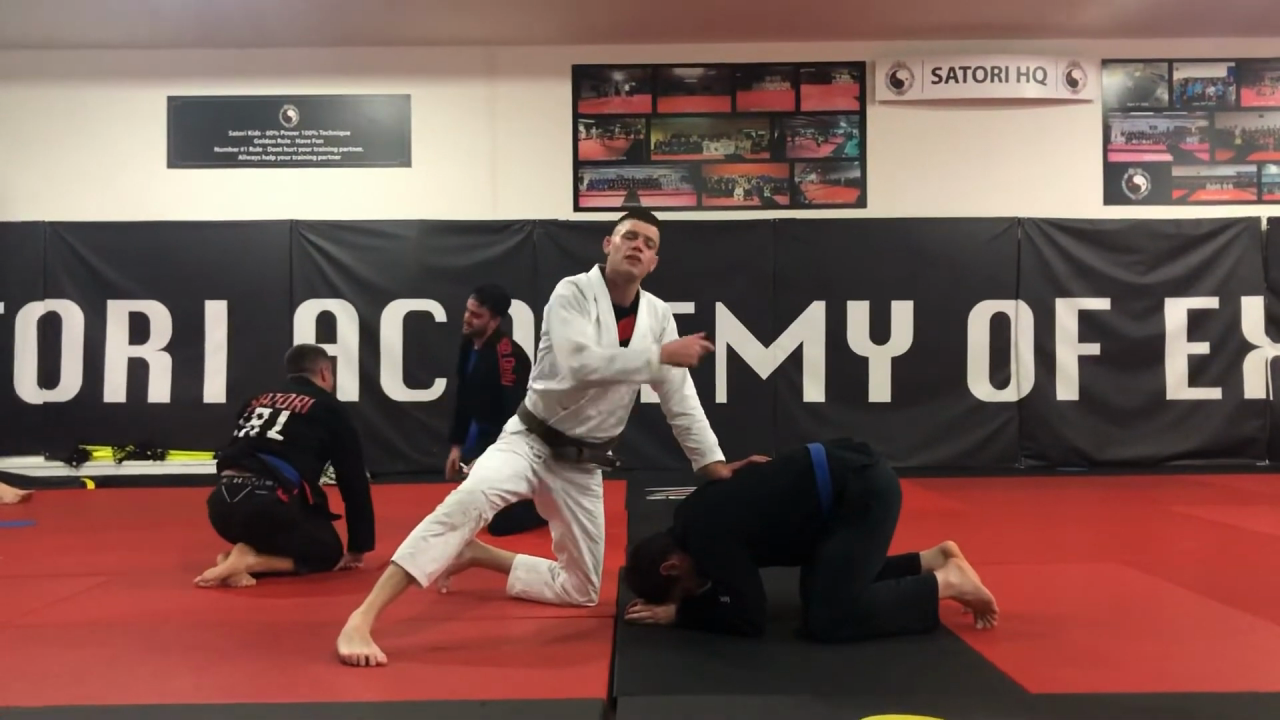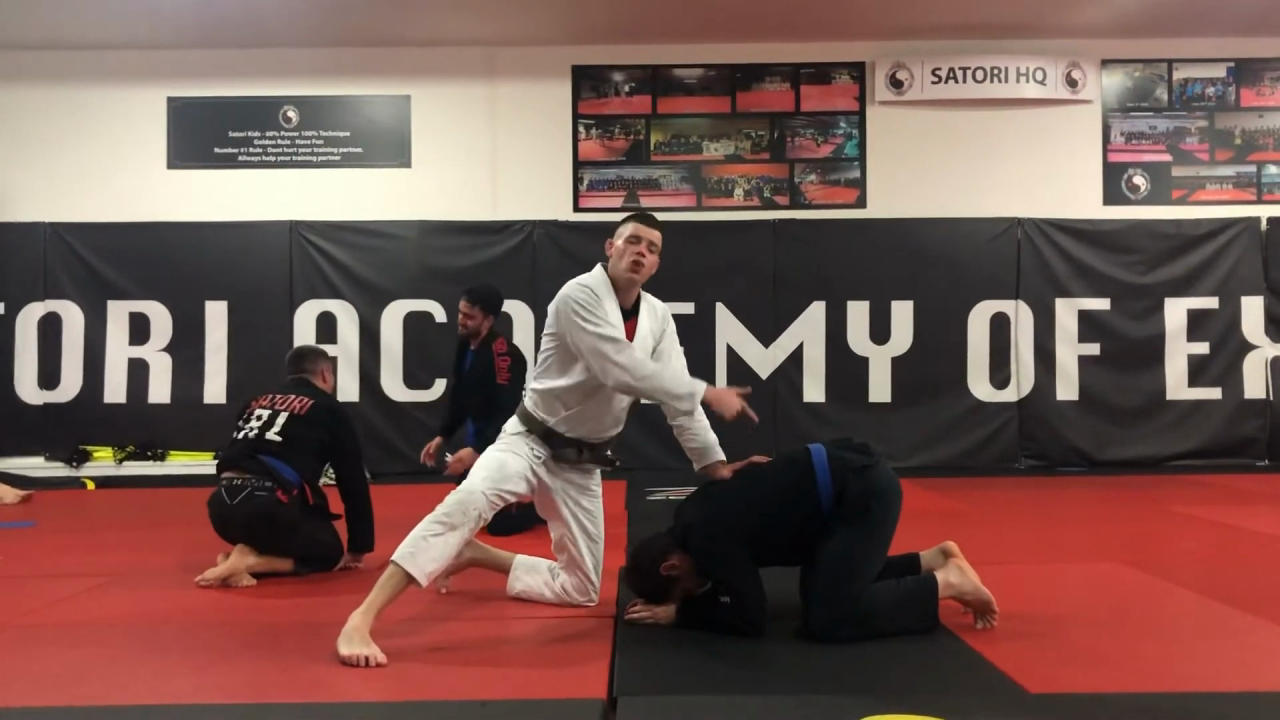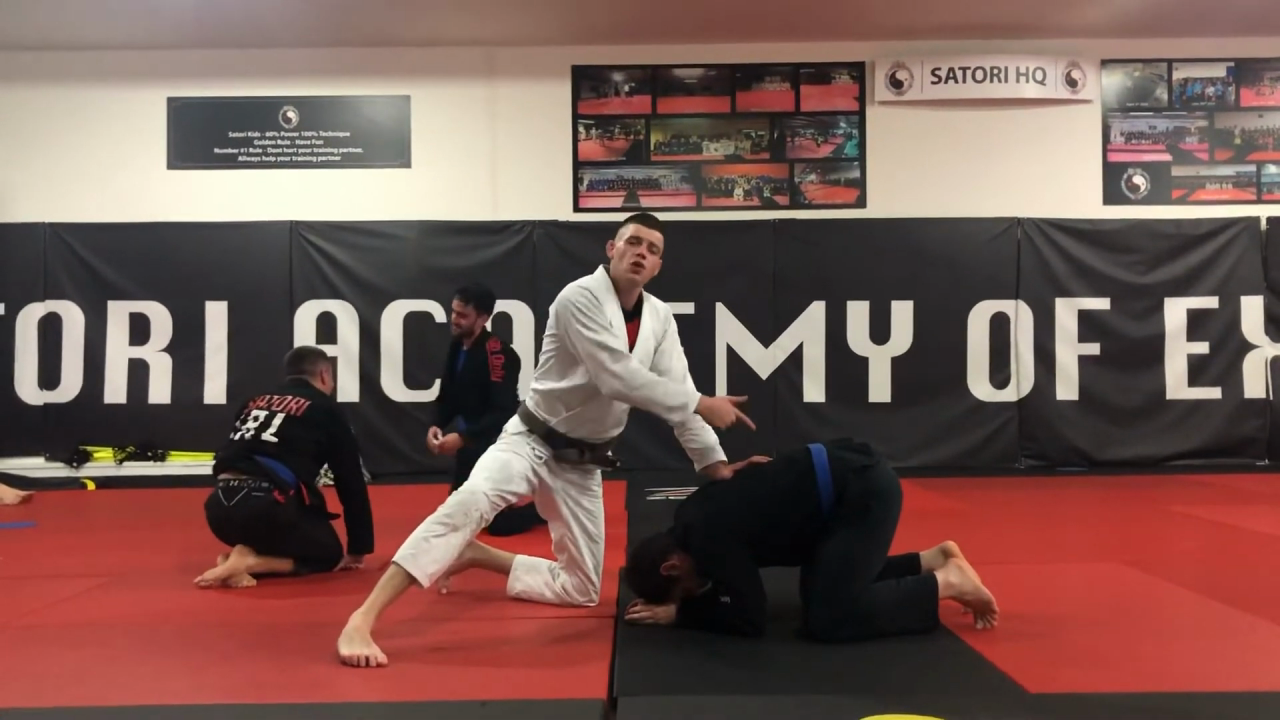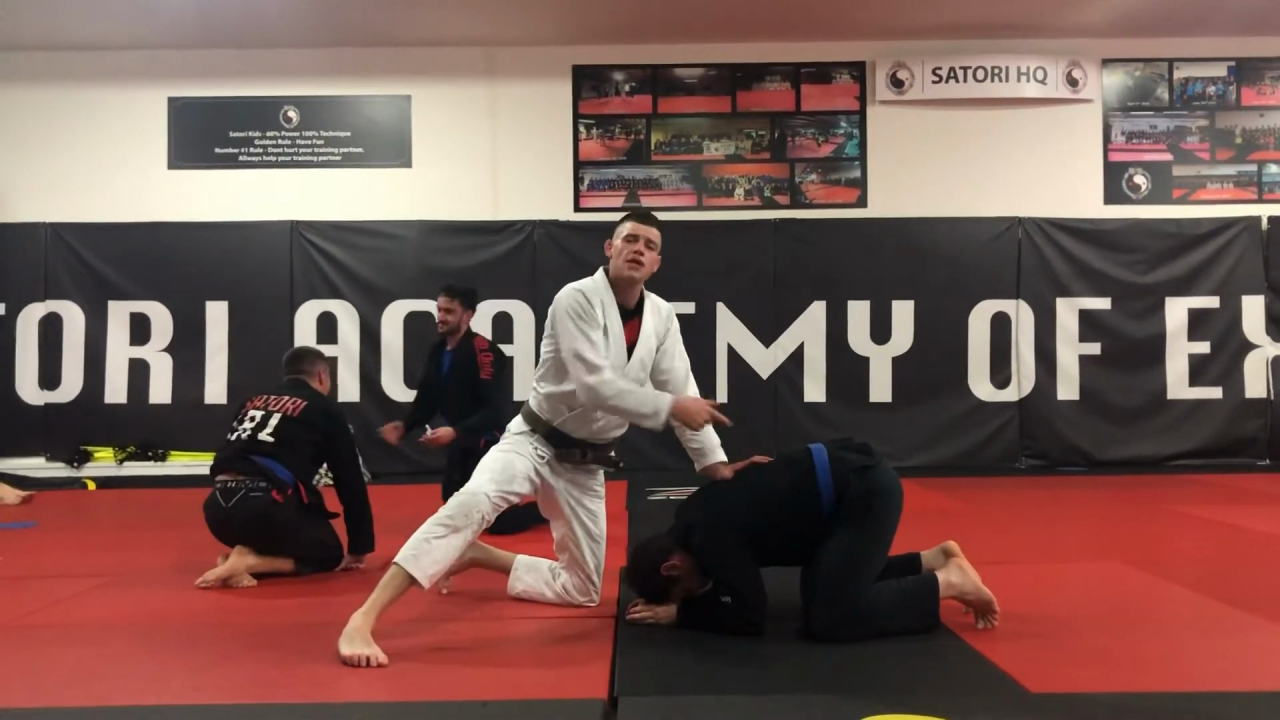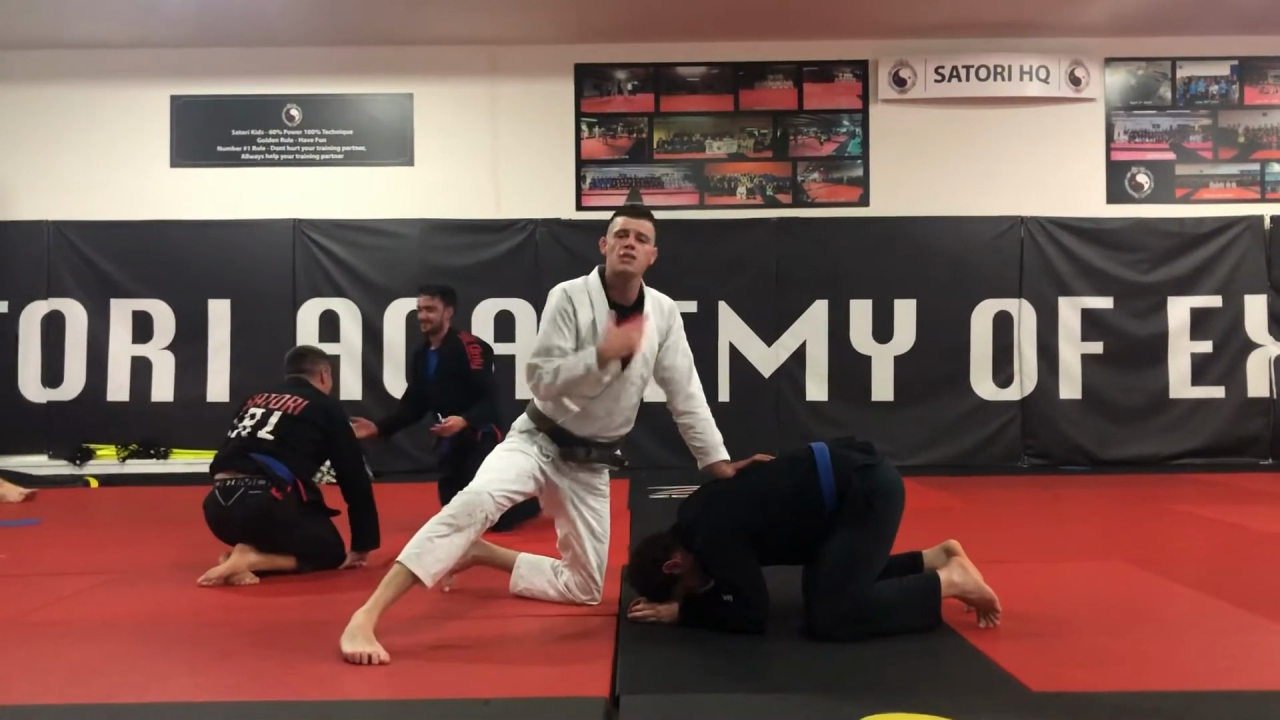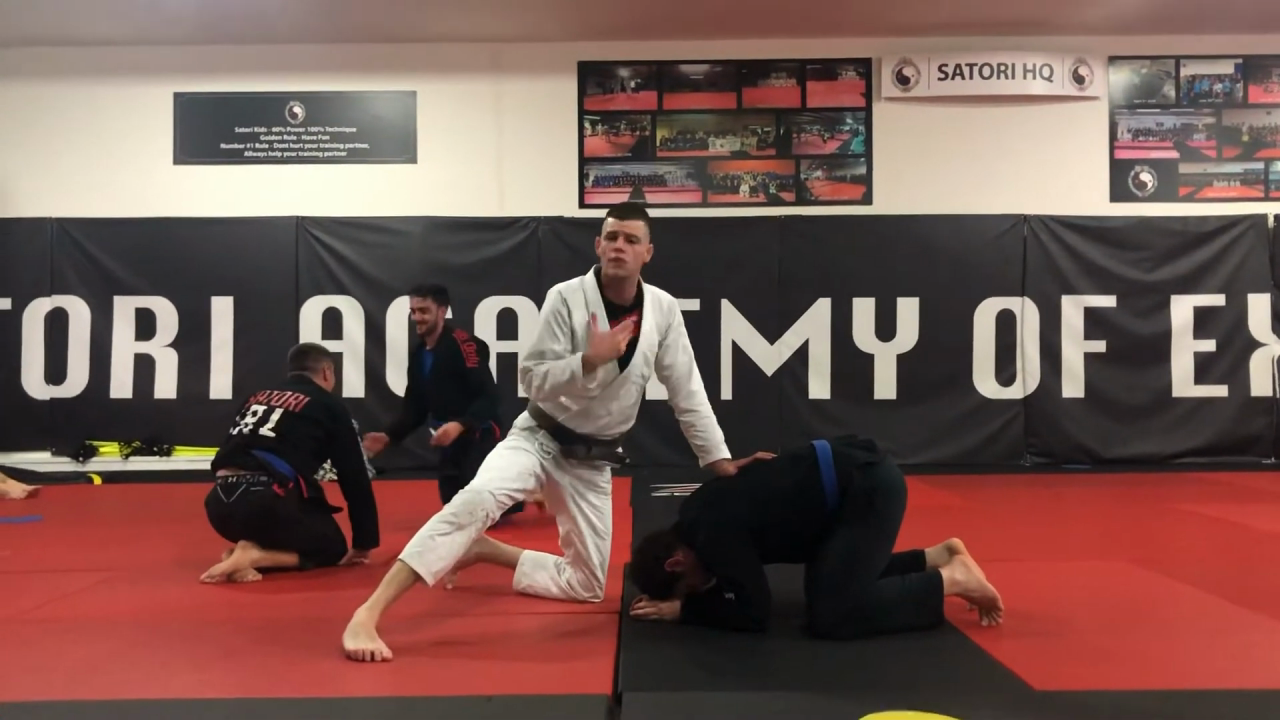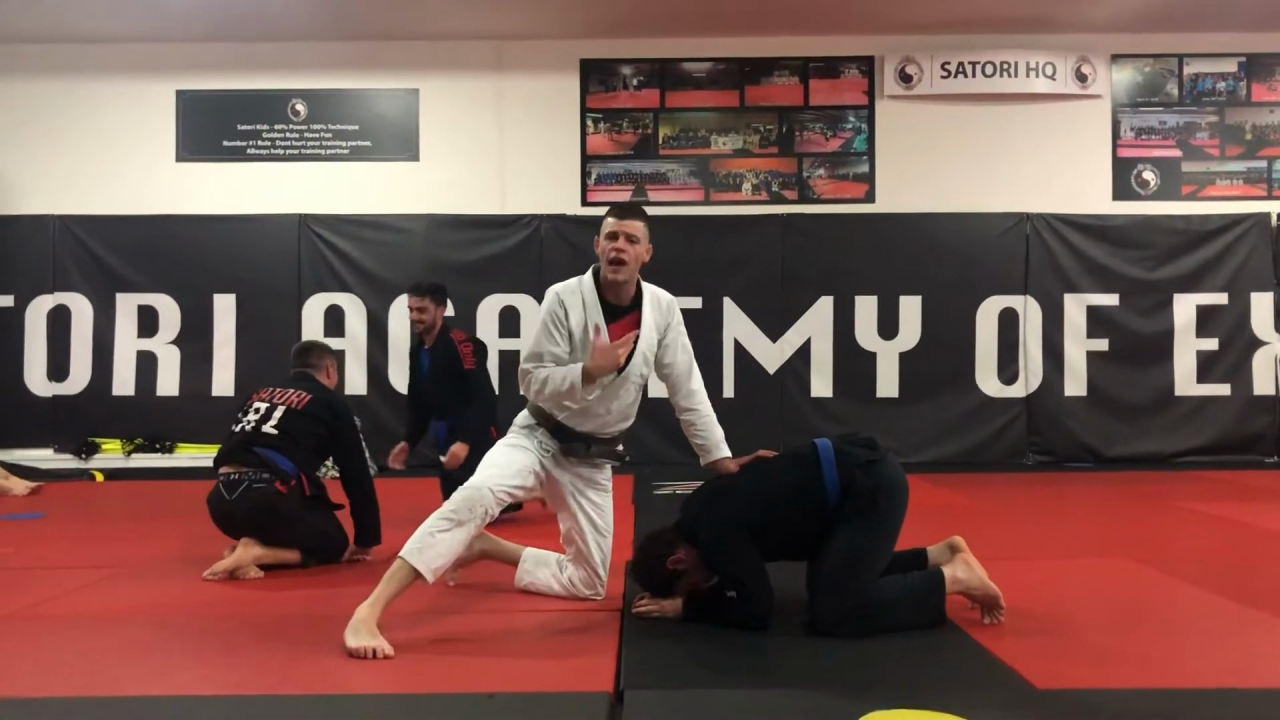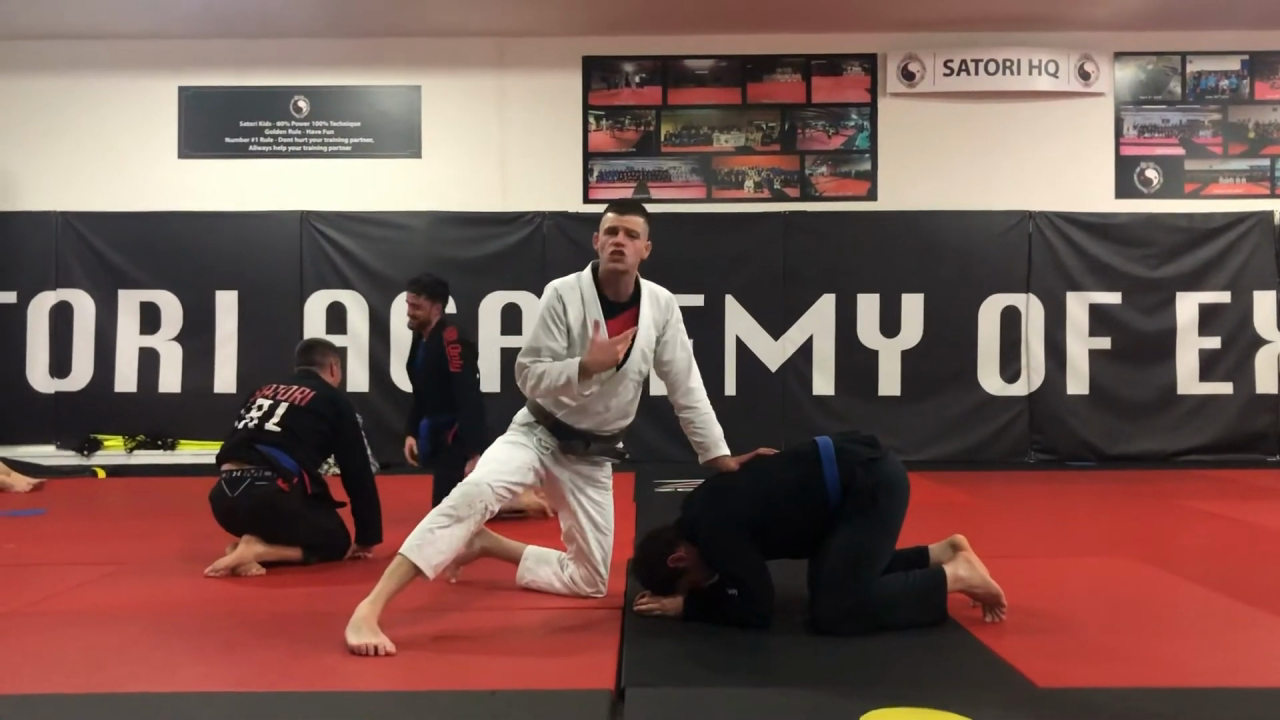
dt=0.2s
person 1, frame 1
left shoulder: (657, 315)
right shoulder: (574, 292)
left elbow: (679, 396)
right elbow: (578, 365)
left wrist: (715, 464)
right wrist: (659, 356)
left hip: (582, 463)
right hip: (533, 439)
left knee: (582, 590)
right knee: (469, 501)
left ankle: (473, 554)
right ankle: (362, 619)
person 1, frame 2
left shoulder: (657, 316)
right shoulder: (578, 296)
left elbow: (674, 396)
right elbow: (625, 372)
left wrist: (716, 464)
right wrist: (707, 393)
left hip: (581, 462)
right hip: (531, 440)
left knee: (582, 589)
right knee: (469, 501)
left ankle: (473, 555)
right ankle: (362, 620)
person 1, frame 3
left shoulder: (659, 317)
right shoulder: (580, 298)
left elbow: (675, 389)
right elbow: (620, 378)
left wrist: (718, 465)
right wrist: (701, 404)
left hip: (582, 462)
right hip: (532, 441)
left knee: (582, 589)
right knee: (470, 503)
left ankle: (473, 555)
right ankle: (363, 620)
person 1, frame 4
left shoulder: (661, 316)
right shoulder: (577, 300)
left elbow: (681, 392)
right elbow: (592, 385)
left wrist: (718, 466)
right wrist: (672, 407)
left hip: (584, 462)
right hip: (535, 441)
left knee: (582, 590)
right knee: (472, 504)
left ankle: (475, 556)
right ankle: (363, 620)
person 1, frame 5
left shoulder: (663, 312)
right shoulder: (570, 297)
left elbow: (686, 393)
right elbow: (540, 378)
left wrist: (720, 463)
right wrist: (602, 354)
left hip: (590, 461)
right hip: (540, 439)
left knee: (585, 588)
right knee: (476, 502)
left ankle: (477, 553)
right ankle: (365, 618)
person 1, frame 6
left shoulder: (663, 309)
right shoulder: (566, 298)
left elbow: (687, 391)
right elbow: (533, 381)
left wrist: (721, 461)
right wrist: (590, 360)
left hip: (593, 459)
right hip: (541, 438)
left knee: (587, 587)
right knee: (477, 501)
left ankle: (482, 551)
right ankle: (369, 614)
person 1, frame 7
left shoulder: (662, 308)
right shoulder: (564, 298)
left elbow: (687, 390)
right elbow: (532, 382)
left wrist: (722, 460)
right wrist: (590, 371)
left hip: (592, 457)
right hip: (540, 436)
left knee: (589, 583)
right knee: (476, 497)
left ankle: (483, 548)
right ankle: (369, 611)
person 1, frame 8
left shoulder: (662, 305)
right shoulder: (564, 294)
left elbow: (686, 388)
right elbow: (529, 377)
left wrist: (722, 458)
right wrist: (587, 366)
left hip: (592, 455)
right hip: (539, 433)
left knee: (590, 582)
right knee: (475, 494)
left ankle: (484, 545)
right ankle: (369, 610)
person 2, frame 1
left shoulder: (706, 537)
right shoulder: (693, 520)
left elbow: (750, 618)
right elbow: (733, 587)
left wrist: (676, 612)
right wrist: (675, 600)
left hip: (864, 490)
right hip: (850, 478)
left knee: (826, 620)
right knee: (821, 589)
left ankle: (946, 582)
right ankle: (935, 559)
person 2, frame 2
left shoulder: (707, 538)
right shoulder: (693, 519)
left elbow: (750, 618)
right elbow: (733, 587)
left wrist: (676, 612)
right wrist: (664, 599)
left hip: (864, 490)
right hip: (851, 478)
left knee: (826, 619)
right knee: (821, 589)
left ankle: (946, 582)
right ankle: (935, 559)
person 2, frame 3
left shoulder: (708, 538)
right shoulder: (692, 520)
left elbow: (750, 618)
right elbow: (732, 587)
left wrist: (677, 612)
right wrist: (665, 599)
left hip: (865, 490)
right hip: (851, 479)
left knee: (826, 619)
right knee: (821, 589)
left ankle: (946, 582)
right ankle: (935, 559)
person 2, frame 4
left shoulder: (709, 538)
right shoulder: (692, 520)
left elbow: (750, 617)
right elbow: (733, 588)
left wrist: (677, 611)
right wrist: (677, 600)
left hip: (865, 490)
right hip: (852, 478)
left knee: (827, 619)
right knee: (820, 589)
left ankle: (947, 581)
right ankle: (936, 559)
person 2, frame 5
left shoulder: (710, 536)
right shoulder: (694, 518)
left elbow: (752, 615)
right elbow: (738, 586)
left wrist: (679, 610)
right wrist: (673, 598)
left hip: (867, 489)
right hip: (853, 477)
left knee: (828, 618)
right knee: (825, 586)
left ankle: (949, 580)
right ankle: (937, 558)
person 2, frame 6
left shoulder: (713, 534)
right shoulder: (696, 516)
left elbow: (754, 613)
right elbow: (739, 584)
left wrist: (681, 607)
right wrist: (681, 596)
left hip: (869, 487)
right hip: (856, 475)
left knee: (830, 615)
right knee: (826, 585)
left ankle: (951, 579)
right ankle: (940, 556)
person 2, frame 7
left shoulder: (714, 531)
right shoulder: (698, 514)
left elbow: (756, 611)
right elbow: (741, 582)
left wrist: (683, 605)
right wrist: (686, 594)
left hip: (871, 485)
right hip: (858, 473)
left knee: (832, 613)
right knee: (827, 582)
left ankle: (953, 577)
right ankle: (942, 554)
person 2, frame 8
left shoulder: (714, 529)
right shoulder: (699, 512)
left elbow: (757, 609)
right elbow: (743, 581)
left wrist: (684, 603)
right wrist: (680, 591)
left hip: (872, 483)
right hip: (859, 471)
left knee: (833, 611)
right knee: (828, 581)
left ankle: (955, 576)
right ankle: (943, 553)
person 3, frame 1
left shoulder: (509, 355)
right shoulder: (468, 346)
left elbow: (513, 414)
right wrist: (457, 445)
right hip: (480, 437)
left knee: (500, 522)
person 3, frame 2
left shoulder: (504, 354)
right shoulder: (465, 346)
left elbow: (508, 413)
right elbow: (459, 399)
left wrist: (476, 451)
right wrist: (442, 437)
right hip: (478, 437)
left knee: (500, 523)
person 3, frame 3
left shoulder: (497, 353)
right shoulder: (456, 348)
left elbow: (504, 412)
right elbow: (447, 397)
left wrist: (462, 438)
right wrist: (437, 425)
left hip: (495, 443)
right hip: (471, 442)
left knee: (499, 523)
person 3, frame 4
left shoulder: (484, 351)
right shoulder: (438, 352)
left elbow: (493, 410)
right elbow: (426, 400)
left wrist: (455, 431)
right wrist: (403, 425)
left hip: (485, 443)
right hip: (459, 446)
left knee: (498, 523)
person 3, frame 5
left shoulder: (468, 346)
right shoulder: (421, 356)
left elbow: (491, 400)
right elbow: (413, 405)
left wrist: (464, 420)
right wrist: (379, 428)
left hip: (480, 440)
right hip: (452, 444)
left knee: (495, 518)
left ankle: (540, 500)
person 3, frame 6
left shoulder: (463, 344)
right shoulder: (419, 355)
left elbow: (489, 398)
right elbow: (416, 407)
left wrist: (459, 425)
right wrist: (389, 437)
left hip: (479, 437)
right hip: (451, 443)
person 3, frame 7
left shoulder: (460, 344)
right shoulder: (418, 351)
left elbow: (485, 399)
right elbow: (419, 405)
left wrist: (464, 443)
right wrist: (408, 442)
left hip: (475, 439)
right hip: (449, 439)
person 3, frame 8
left shoulder: (451, 343)
right shoulder: (421, 342)
left elbow: (469, 401)
left wrist: (473, 453)
right wrist: (411, 433)
left hip: (454, 436)
right hip: (439, 436)
left ankle: (521, 500)
person 4, frame 1
left shoulder: (258, 401)
right shoulder: (330, 408)
right elbow: (354, 480)
right wrist: (358, 547)
left hip: (224, 502)
right hip: (269, 504)
left knee: (295, 541)
right knee: (329, 554)
left ankle: (245, 554)
right ankle: (248, 561)
person 4, frame 2
left shoulder: (257, 402)
right shoulder: (330, 410)
right elbow: (353, 481)
right wrist: (358, 547)
left hip: (224, 504)
right hip: (268, 504)
right knee: (329, 554)
left ankle: (244, 554)
right ankle: (249, 561)
person 4, frame 3
left shoulder: (255, 403)
right shoulder: (327, 410)
right elbow: (351, 482)
right wrist: (358, 548)
left hip: (221, 506)
right hip: (266, 505)
right knee: (329, 555)
left ankle: (245, 554)
right ankle: (249, 562)
person 4, frame 4
left shoulder: (253, 402)
right shoulder: (325, 410)
right elbow: (350, 481)
right wrist: (359, 548)
left hip: (219, 507)
right hip: (265, 505)
right knee: (329, 554)
left ankle: (244, 554)
right ankle: (249, 562)
person 4, frame 5
left shoulder: (254, 401)
right shoulder: (326, 409)
right elbow: (354, 479)
right wrist: (363, 545)
left hip: (219, 506)
right hip: (265, 503)
right knee: (331, 552)
left ankle: (245, 552)
right ankle: (250, 559)
person 4, frame 6
left shoulder: (257, 398)
right shoulder: (329, 406)
right elbow: (354, 477)
right wrist: (363, 543)
left hip: (221, 502)
right hip: (267, 500)
left knee: (290, 536)
right knee: (333, 549)
left ankle: (248, 550)
right ankle: (253, 556)
person 4, frame 7
left shoulder: (259, 395)
right shoulder: (332, 404)
right elbow: (357, 474)
right wrist: (365, 540)
left hip: (223, 499)
right hip: (269, 497)
right knee: (334, 546)
left ankle: (248, 548)
right ankle: (255, 553)
person 4, frame 8
left shoulder: (262, 392)
right shoulder: (334, 401)
right elbow: (358, 472)
right wrist: (367, 538)
left hip: (226, 496)
right hip: (271, 494)
right knee: (336, 544)
left ankle: (249, 545)
right ankle: (257, 550)
